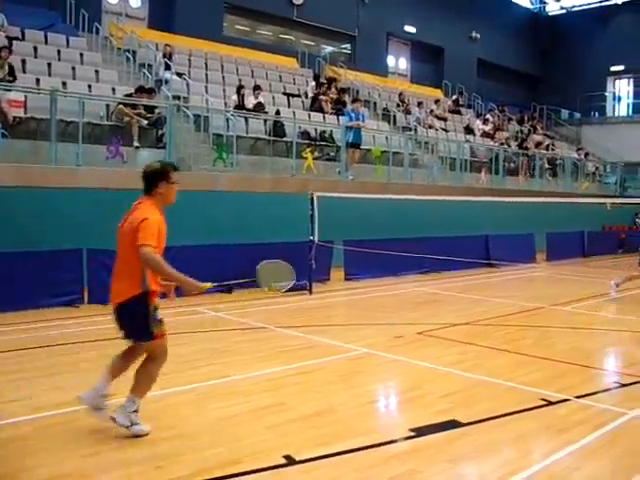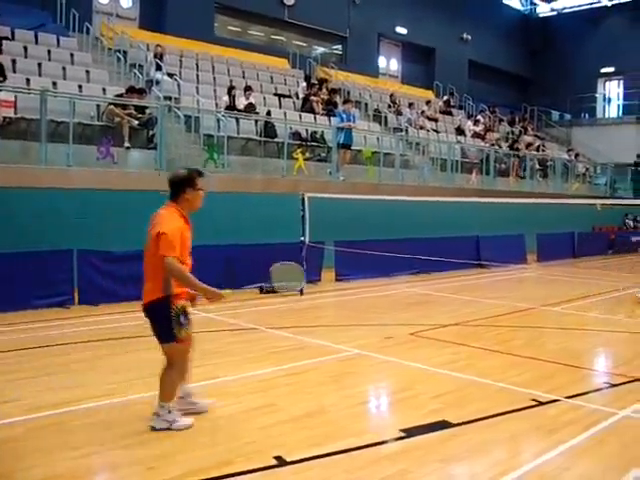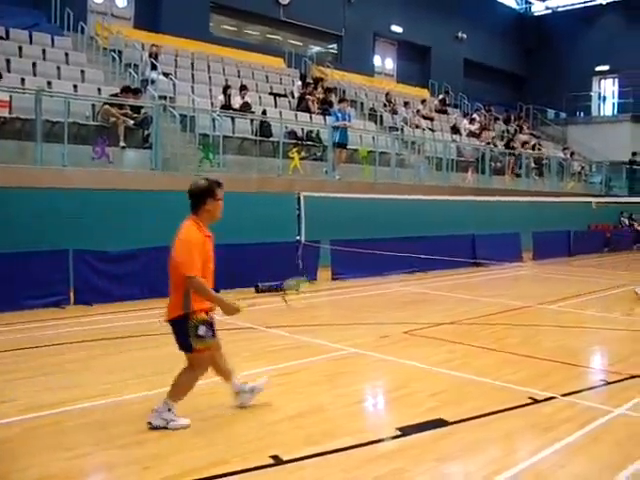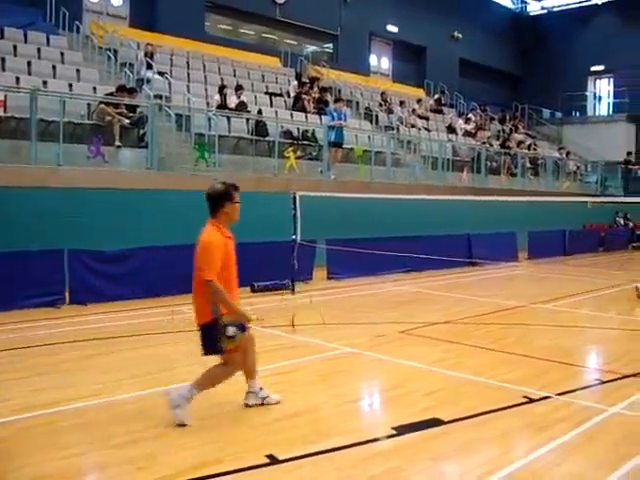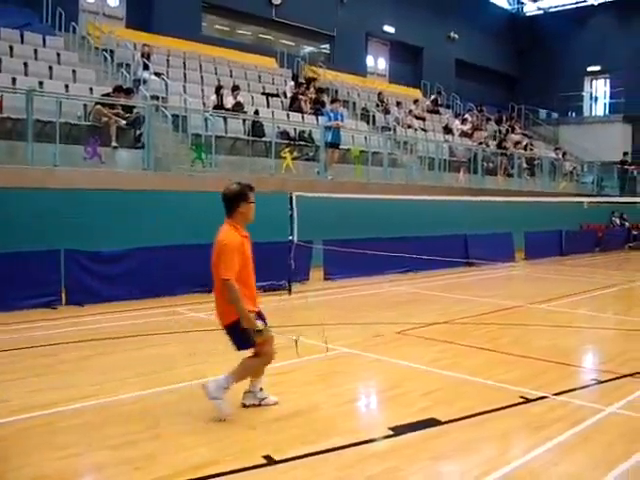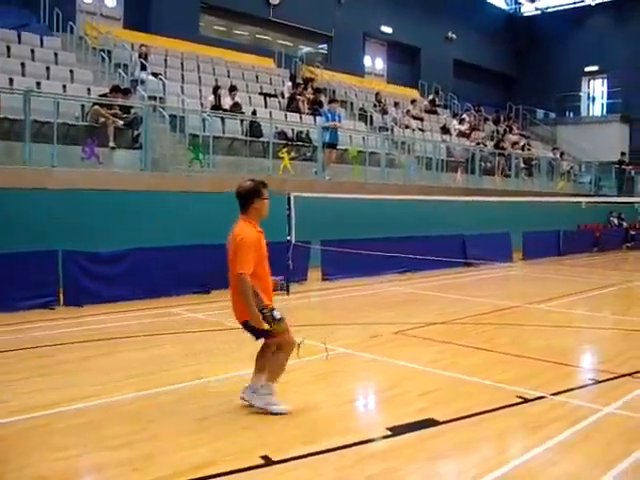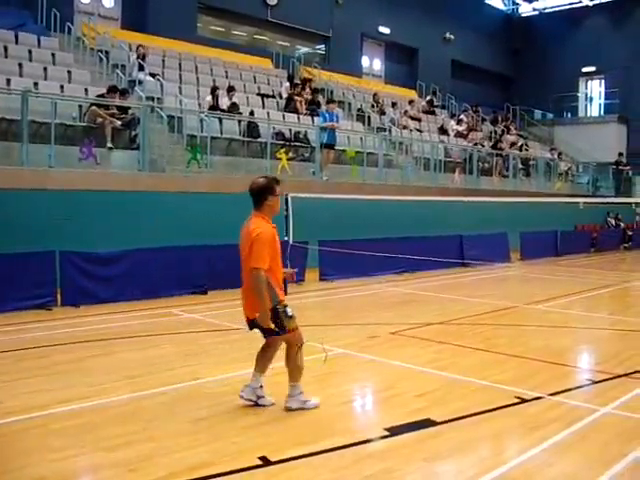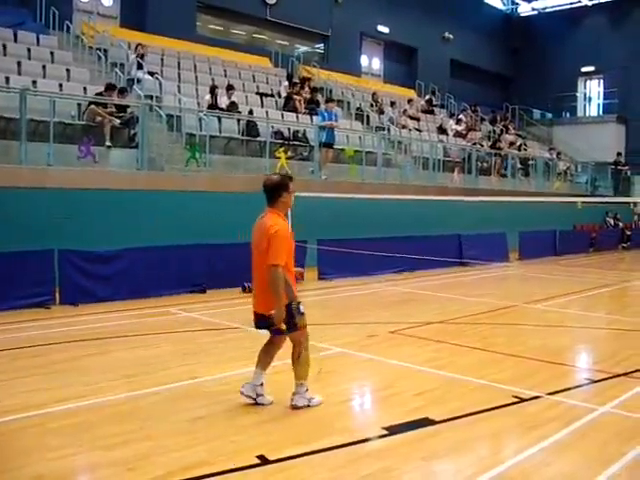
dt=0.1s
person 1, frame 1
left shoulder: (139, 211)
right shoulder: (151, 217)
right elbow: (148, 256)
left wrist: (162, 282)
right wrist: (183, 281)
left hip: (130, 294)
right hip: (137, 297)
left knee: (140, 347)
right knee: (158, 353)
left ankle: (98, 393)
right ankle: (128, 412)
person 1, frame 2
left shoulder: (168, 215)
right shoulder: (171, 222)
right elbow: (170, 264)
left wrist: (188, 288)
right wrist: (202, 289)
left hip: (165, 296)
right hip: (165, 300)
left knee: (182, 349)
right knee: (178, 356)
left ankle: (183, 399)
right ankle: (164, 415)
person 1, frame 3
left shoulder: (199, 231)
right shoulder: (192, 236)
right elbow: (191, 277)
left wrist: (214, 301)
right wrist: (221, 302)
left hip: (197, 308)
right hip: (188, 311)
left knee: (214, 351)
right knee: (198, 364)
left ankle: (241, 391)
right ankle: (161, 413)
person 1, frame 4
left shoulder: (220, 234)
right shoulder: (213, 239)
right elbow: (210, 282)
right wrist: (235, 309)
left hip: (224, 310)
right hip: (217, 313)
left knee: (247, 343)
right knee: (232, 363)
left ankle: (254, 393)
right ankle: (182, 396)
person 1, frame 5
left shoulder: (236, 234)
right shoulder: (232, 239)
right elbow: (227, 282)
right wrist: (244, 316)
left hip: (245, 307)
right hip: (239, 311)
left knee: (263, 348)
right knee: (266, 353)
left ankle: (255, 393)
right ankle: (219, 386)
person 1, frame 6
left shoulder: (246, 229)
right shoulder: (247, 234)
right elbow: (242, 277)
left wrist: (268, 279)
right wrist: (254, 312)
left hip: (257, 302)
right hip: (255, 305)
left knee: (272, 343)
right knee: (286, 343)
left ankle: (254, 391)
right ankle: (265, 394)
person 1, frame 7
left shoulder: (252, 224)
right shoulder: (262, 230)
right elbow: (258, 272)
left wrist: (280, 272)
right wrist: (265, 309)
left hip: (256, 302)
right hip: (267, 302)
left knee: (273, 341)
right knee: (295, 342)
left ankle: (253, 388)
right ankle: (295, 397)
person 1, frame 8
left shoulder: (264, 220)
right shoulder: (279, 227)
right elbow: (275, 269)
left wrist: (290, 271)
right wrist: (279, 306)
left hip: (266, 300)
right hip: (279, 299)
left knee: (277, 339)
right knee: (301, 341)
left ankle: (254, 385)
right ankle: (301, 395)
